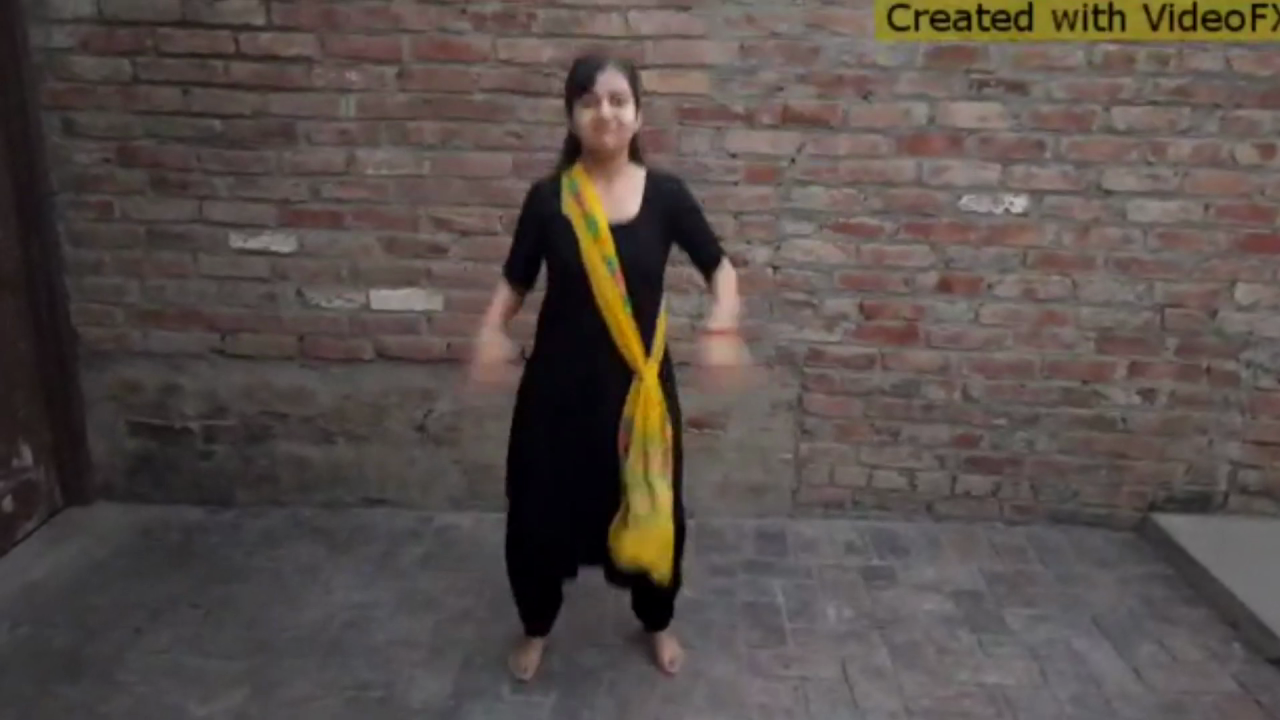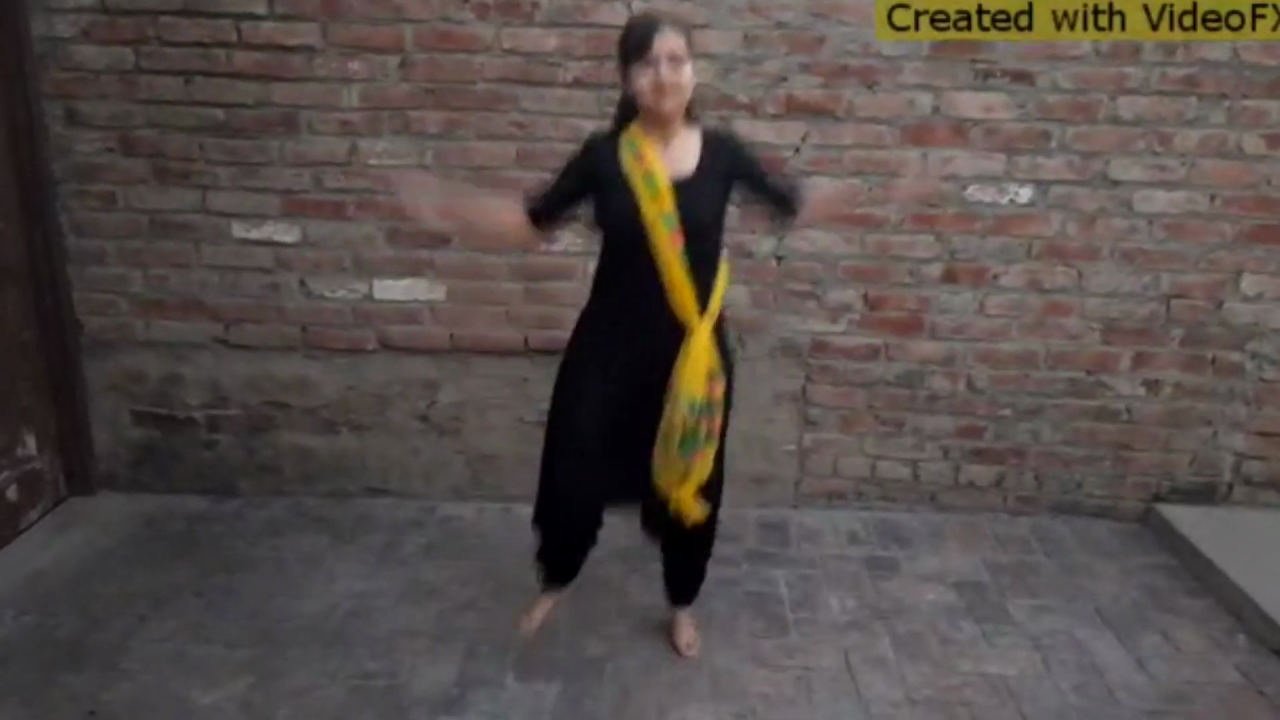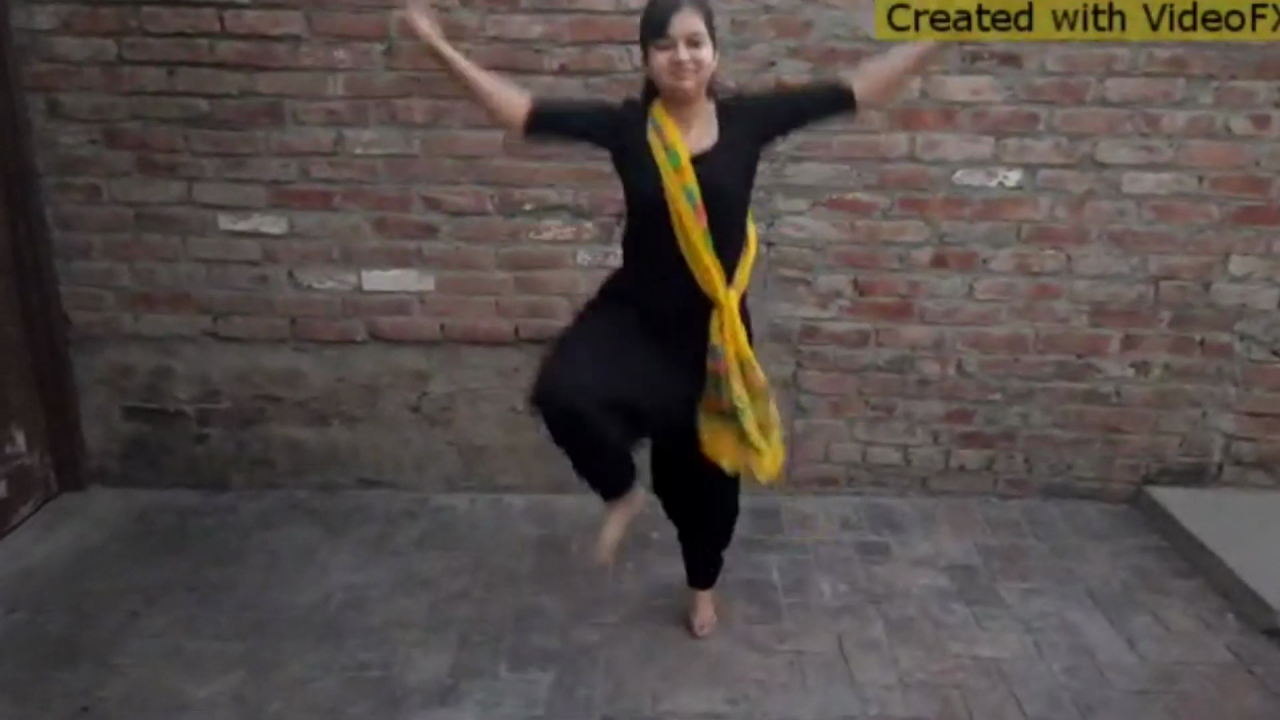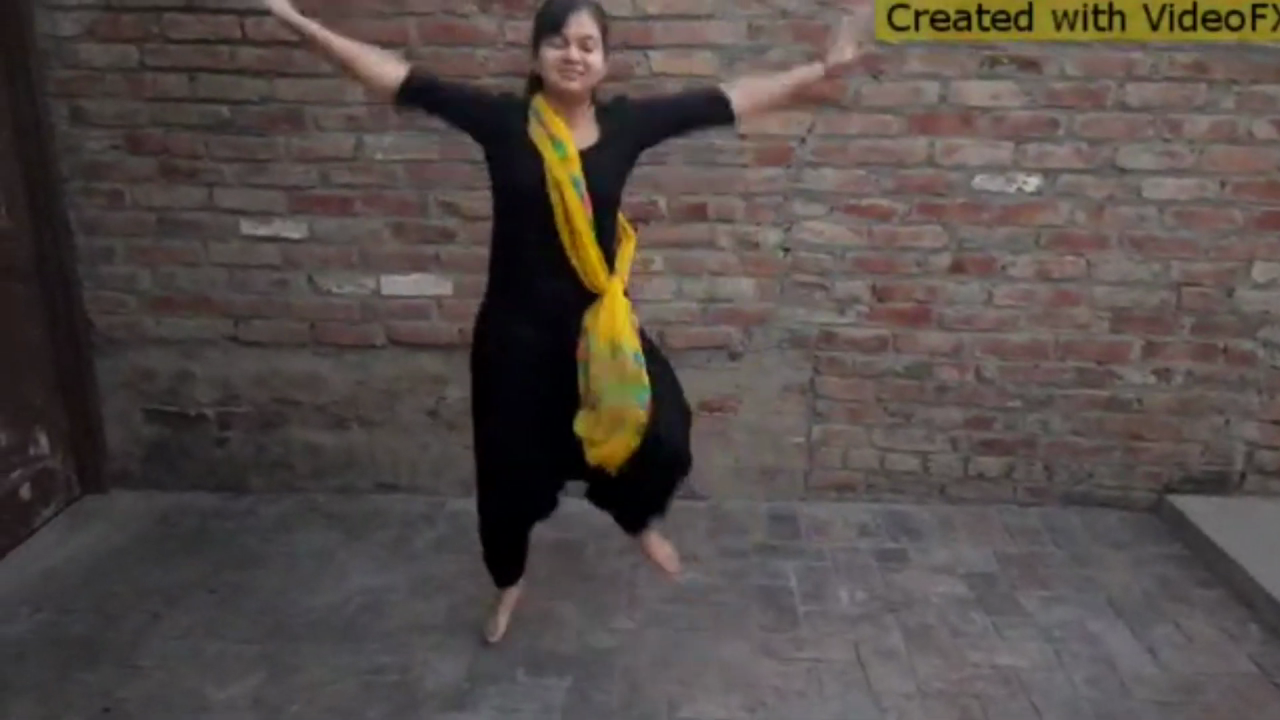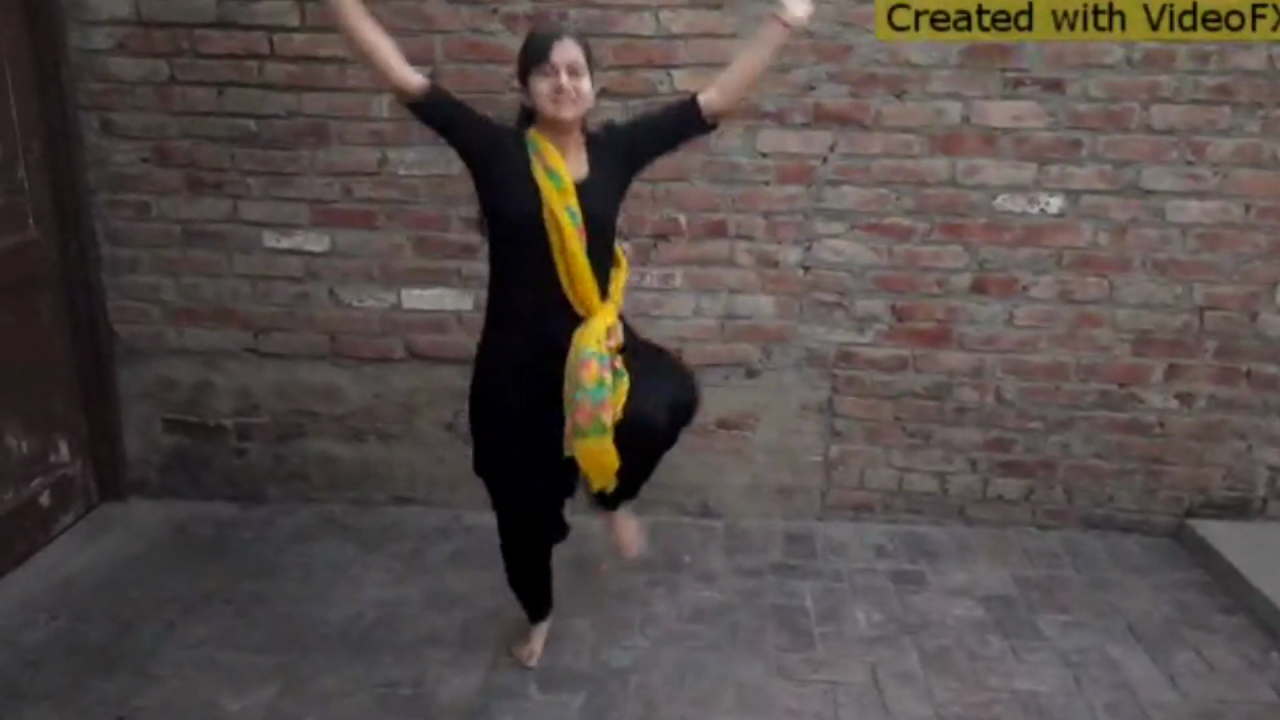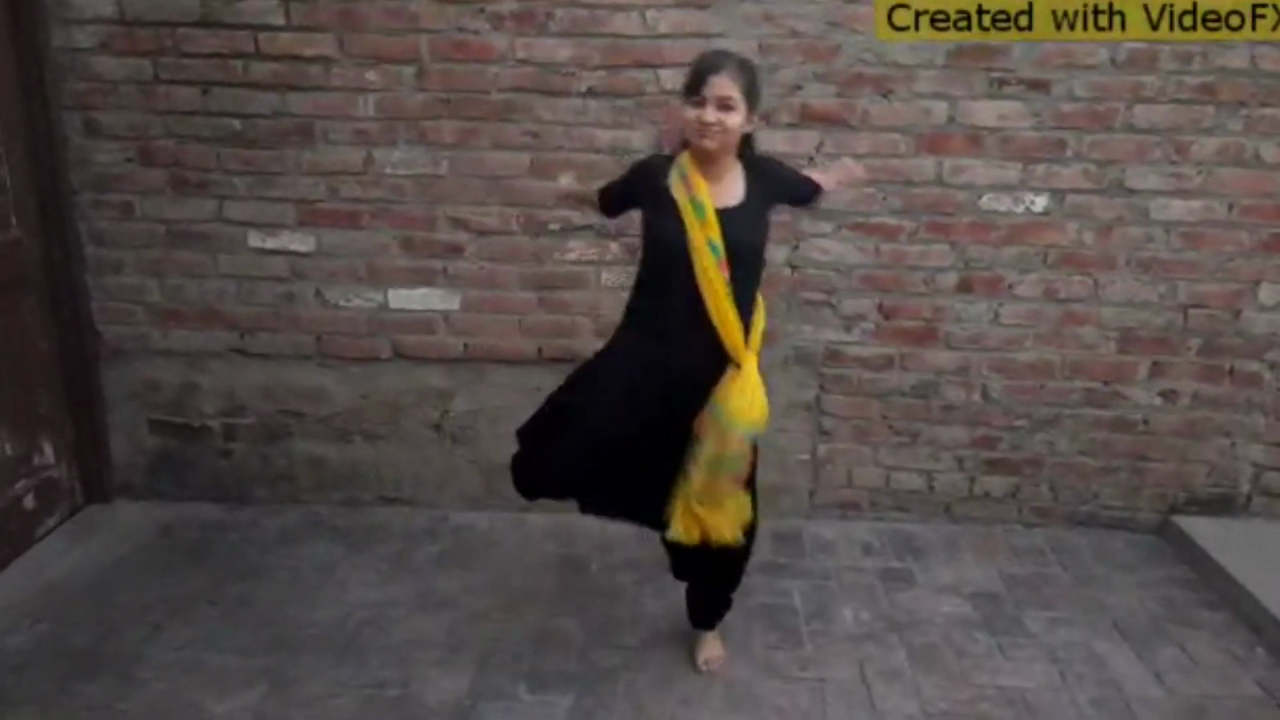
dt=0.7s
person 1, frame 1
left shoulder: (665, 193)
right shoulder: (547, 196)
left elbow: (719, 267)
right elbow: (515, 282)
left wrist: (721, 327)
right wrist: (489, 332)
left hip: (640, 389)
right hip: (559, 387)
left knee: (652, 518)
right knee: (541, 517)
left ankle: (658, 624)
right ankle: (536, 628)
person 1, frame 2
left shoulder: (723, 152)
right shoulder: (601, 156)
left elbow: (790, 204)
right elbow: (533, 220)
right wrist: (453, 207)
left hip: (693, 350)
right hip: (611, 347)
left knee: (692, 486)
right knee: (574, 474)
left ankle: (682, 604)
right ankle: (555, 580)
person 1, frame 3
left shoulder: (749, 118)
right shoulder: (624, 126)
left elbow: (855, 92)
right elbow: (523, 113)
left hip: (714, 323)
right hip: (632, 315)
left knee: (707, 464)
right knee: (566, 394)
left ankle: (702, 584)
right ankle: (619, 490)
person 1, frame 4
left shoulder: (626, 121)
right shoulder: (501, 119)
left elbow: (730, 102)
right elbow: (399, 81)
left wrist: (822, 69)
left hip: (598, 320)
right hip: (514, 327)
left knee: (660, 435)
right knee: (510, 466)
left ankle: (638, 517)
right ankle: (508, 581)
person 1, frame 5
left shoulder: (615, 146)
right shoulder: (495, 149)
left elbow: (711, 103)
right elbow: (404, 80)
left hip: (597, 338)
right hip: (517, 351)
left knee: (656, 409)
right knee: (523, 498)
left ankle: (613, 498)
right ankle: (538, 615)
person 1, frame 6
left shoulder: (764, 177)
right shoulder: (654, 176)
left elbow: (808, 188)
right elbow: (610, 200)
left wrist: (839, 175)
right wrist: (575, 192)
left hip: (722, 376)
right hip: (642, 363)
right knee: (553, 459)
left ankle: (706, 623)
